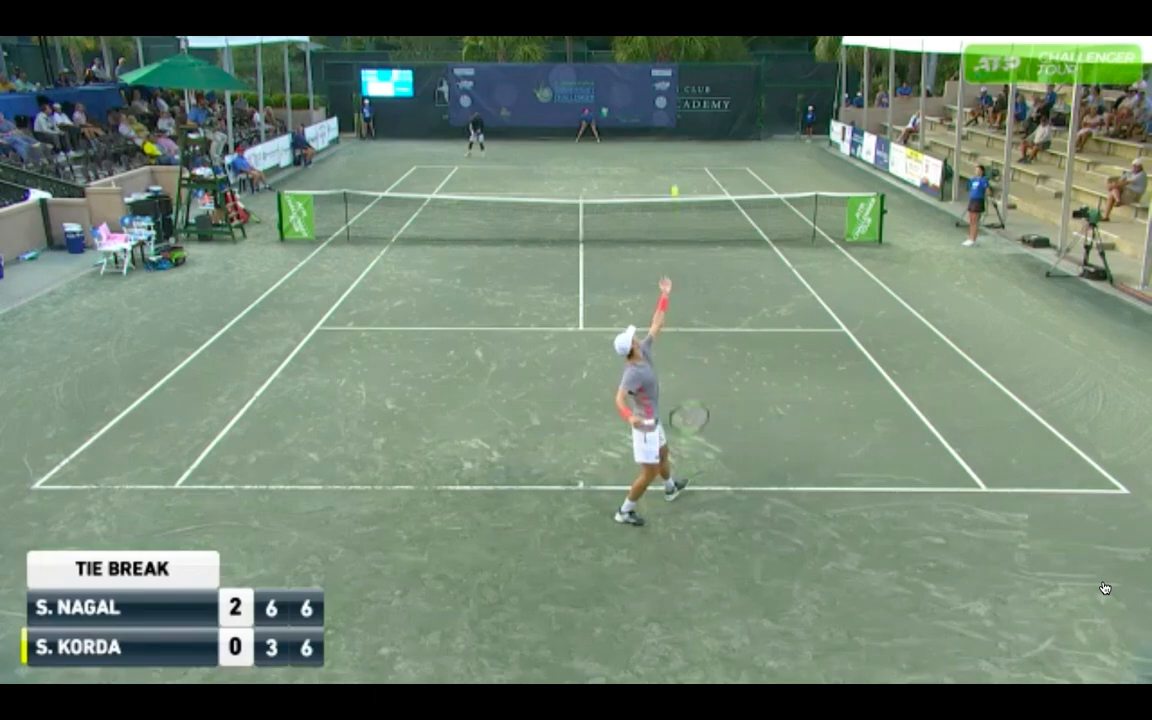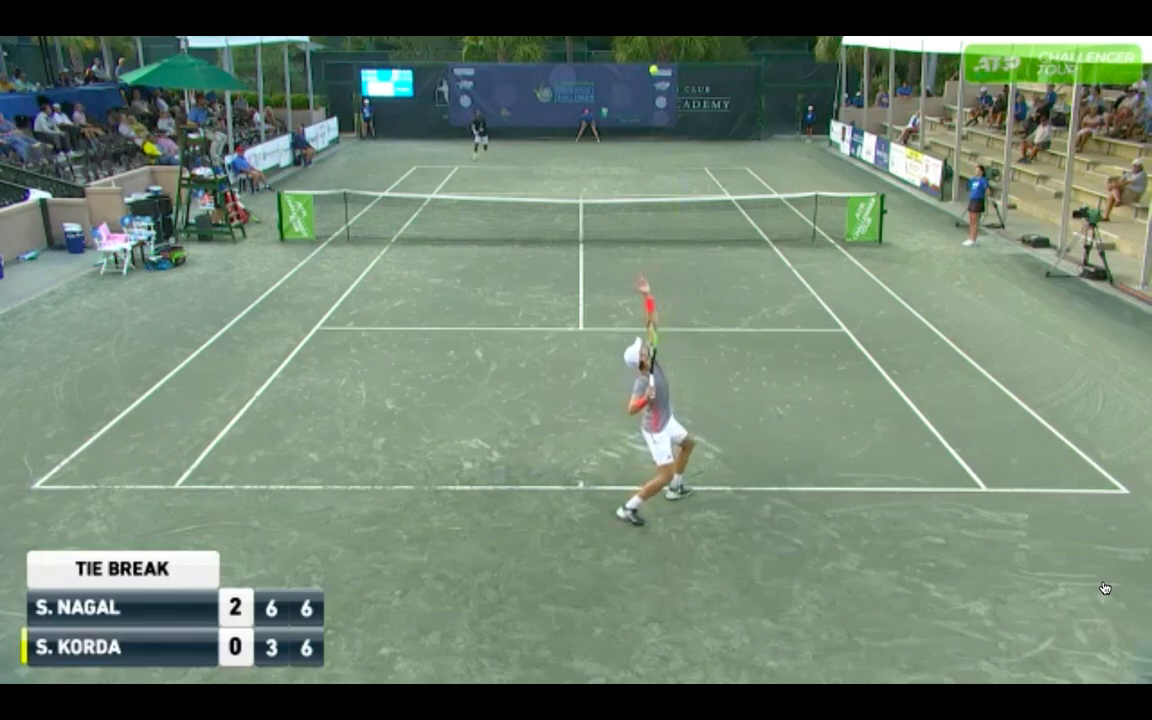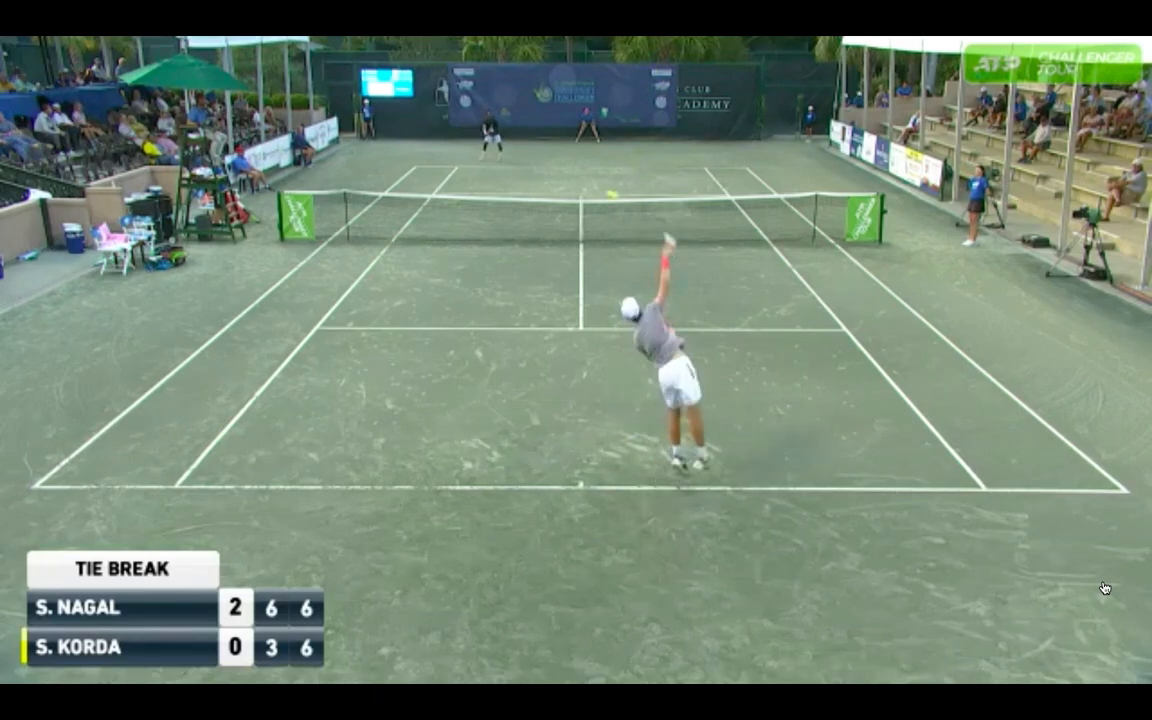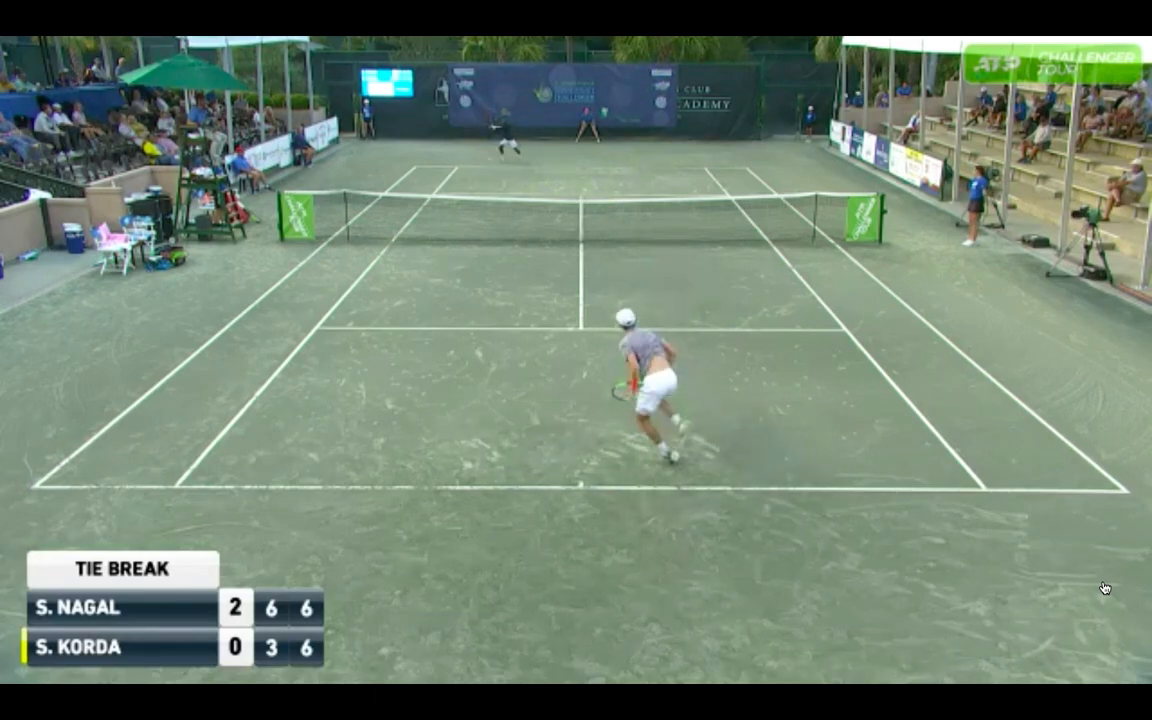
dt=0.5s
person 1, frame 1
left shoulder: (643, 352)
right shoulder: (632, 373)
left elbow: (656, 325)
right elbow: (619, 400)
left wrist: (664, 296)
right wrist: (630, 418)
left hip: (653, 420)
right hip: (645, 426)
left knee: (663, 453)
right knee: (649, 473)
left ankle: (671, 488)
right ankle: (625, 512)
person 1, frame 2
left shoulder: (652, 357)
right shoulder: (642, 382)
left elbow: (652, 325)
right elbow: (631, 409)
left wrist: (647, 296)
right wrist: (646, 399)
left hip: (667, 420)
right hip: (656, 430)
left knee: (688, 444)
right knee: (664, 476)
left ankle: (675, 488)
right ankle: (628, 509)
person 1, frame 3
left shoulder: (638, 337)
right shoulder: (651, 312)
right elbow: (663, 283)
right wrist: (666, 254)
left hip: (665, 375)
right hip: (680, 367)
left knee: (675, 414)
right knee: (693, 414)
left ankle: (676, 453)
right ankle: (702, 455)
person 1, frame 4
left shoulder: (625, 342)
right shoulder: (650, 334)
left elbow: (634, 366)
right elbow: (673, 353)
left wrist: (634, 387)
left hip: (654, 382)
right hip: (670, 377)
left knee: (642, 419)
right knee: (657, 398)
left ankle: (668, 453)
right ankle: (677, 422)
